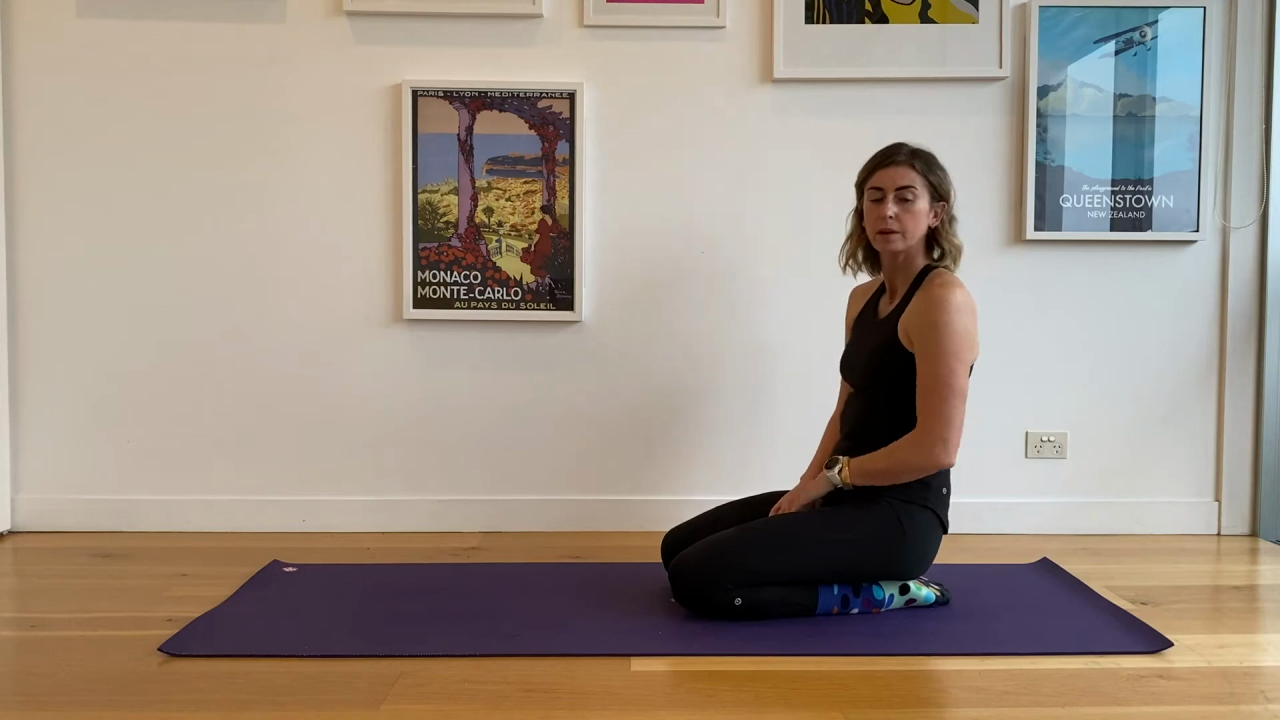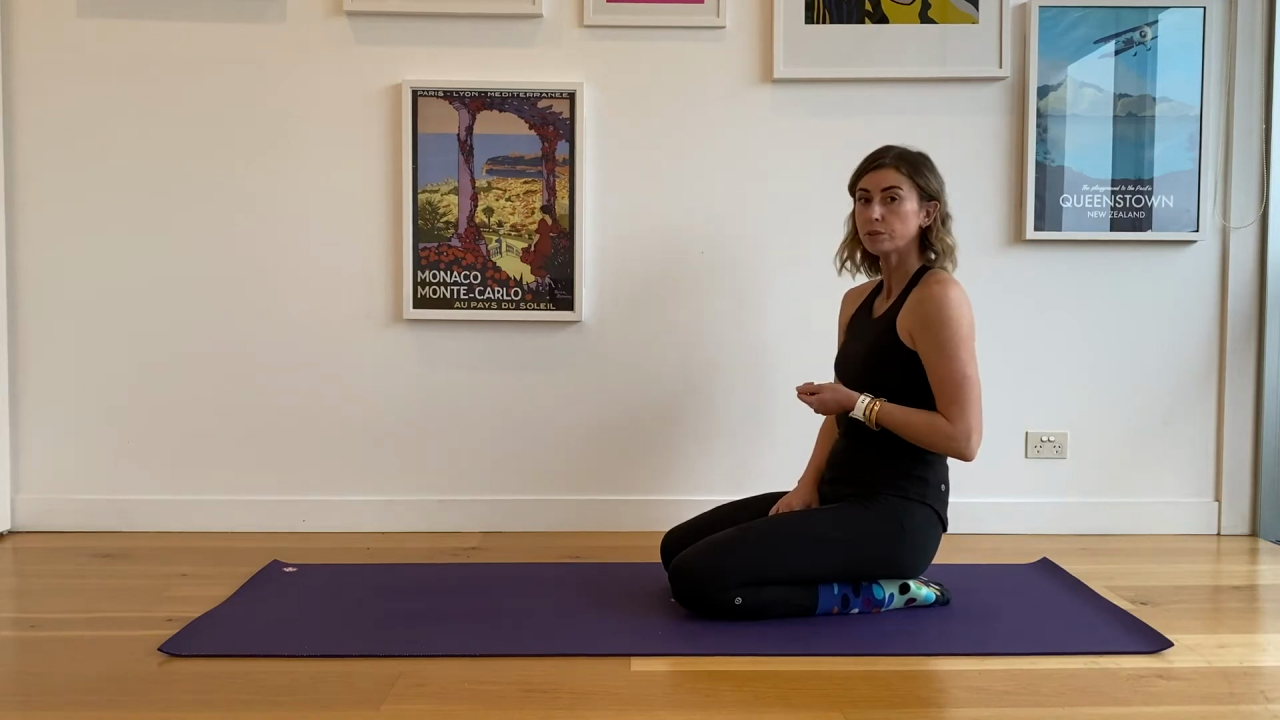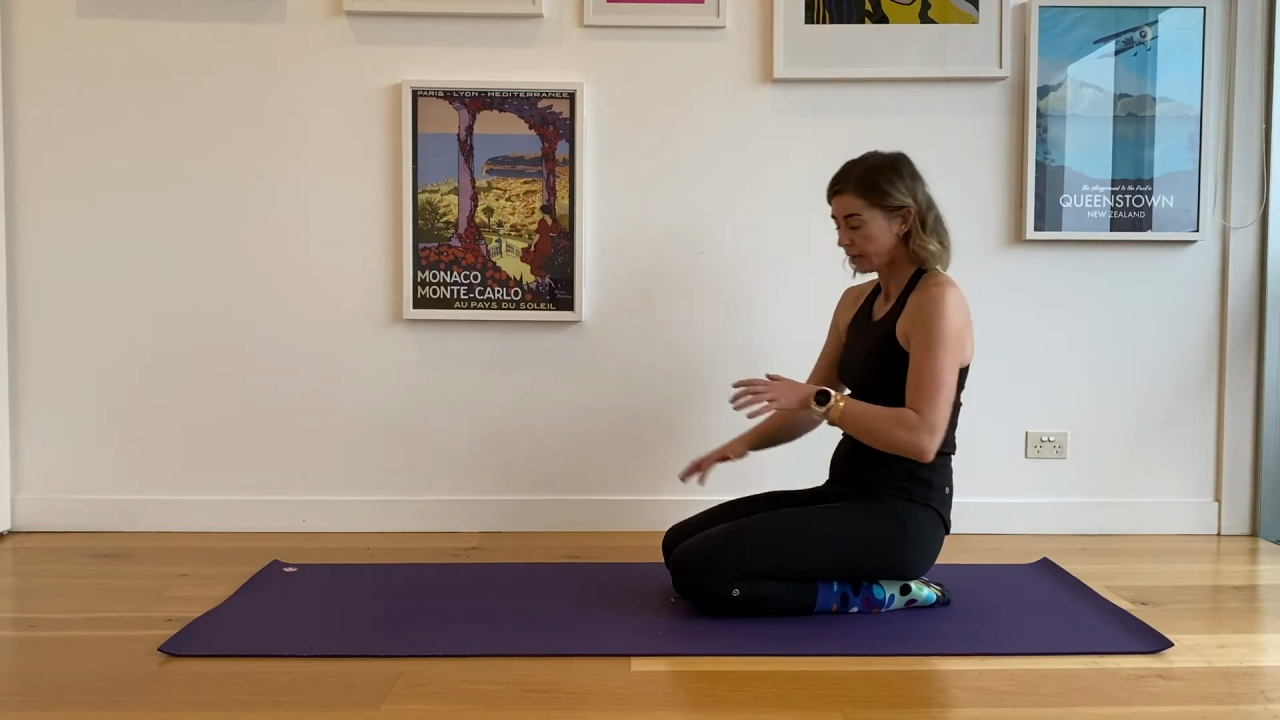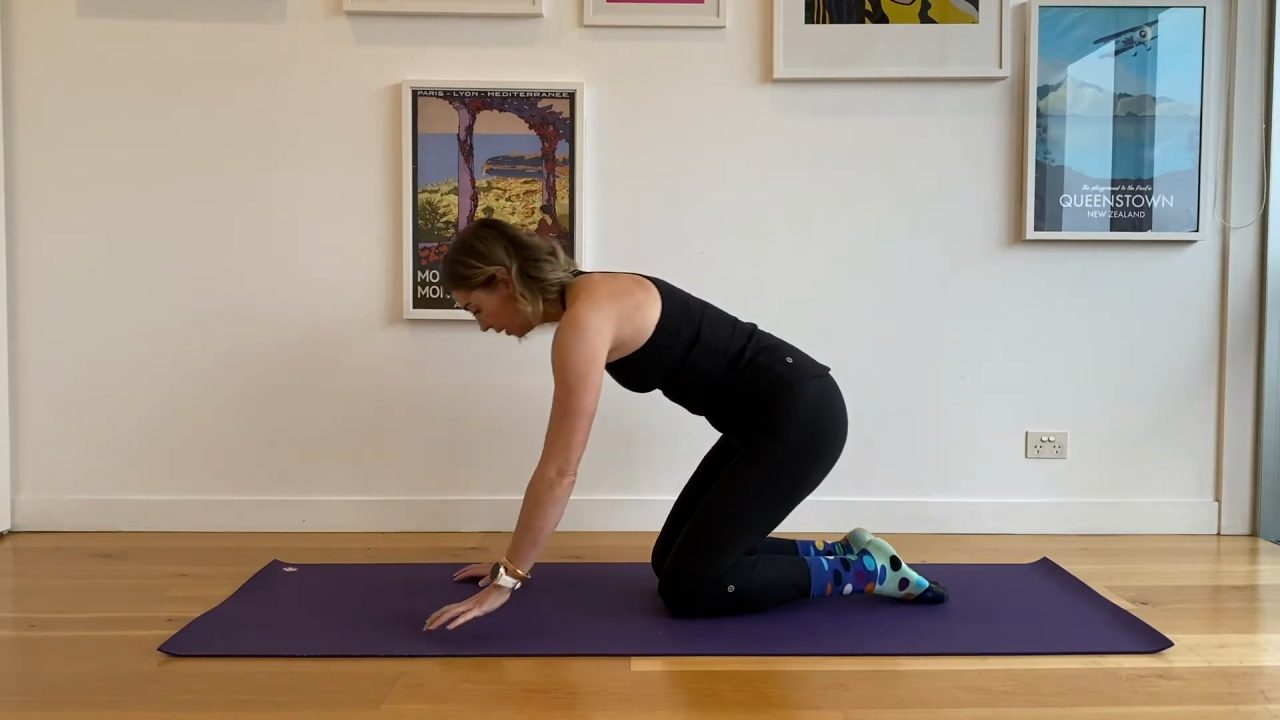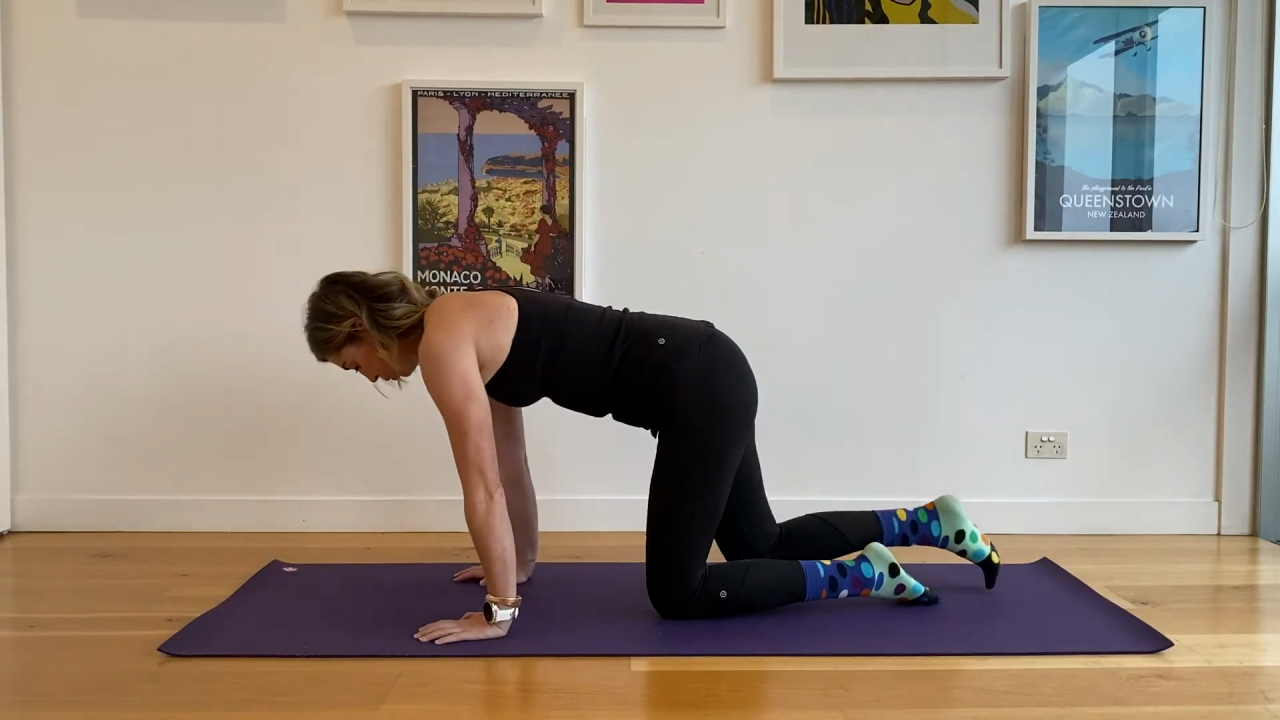
dt=1s
person 1, frame 1
left shoulder: (943, 299)
right shoulder: (863, 299)
left elbow: (936, 447)
left wrist: (830, 477)
right wrist: (808, 484)
left hip: (899, 518)
right hip: (851, 497)
left knee: (697, 577)
right knee: (679, 547)
left ankle: (879, 595)
right ankle: (873, 583)
person 1, frame 2
left shoulder: (939, 297)
right shoulder: (857, 300)
left elbow: (963, 437)
left wrist: (860, 403)
right wrist: (808, 485)
left hip: (898, 515)
right hip: (843, 494)
left knee: (699, 578)
right knee: (679, 548)
left ankle: (885, 594)
right ankle: (874, 584)
person 1, frame 3
left shoulder: (937, 300)
right shoulder: (855, 301)
left elbow: (921, 437)
right elbow: (815, 404)
left wrist: (817, 399)
right wrist: (745, 442)
left hip: (901, 516)
right hip: (846, 495)
left knee: (700, 570)
right knee: (680, 544)
left ankle: (872, 594)
right ankle: (861, 578)
person 1, frame 4
left shoulder: (585, 318)
right shoulder: (583, 309)
left elbow: (561, 472)
right elbow: (558, 458)
left wrist: (505, 579)
right wrist: (513, 557)
left hip: (801, 417)
right hip: (764, 419)
left knee: (689, 589)
right knee: (672, 560)
left ankle: (858, 570)
right ankle: (837, 551)
person 1, frame 5
left shoulder: (441, 344)
right shoulder: (471, 333)
left elbow: (484, 492)
right elbow: (509, 469)
left wrist: (499, 610)
right wrist: (520, 565)
left hip: (699, 388)
right hip: (706, 376)
left knee: (678, 592)
right knee: (758, 545)
left ankle: (860, 575)
right ankle: (927, 521)
